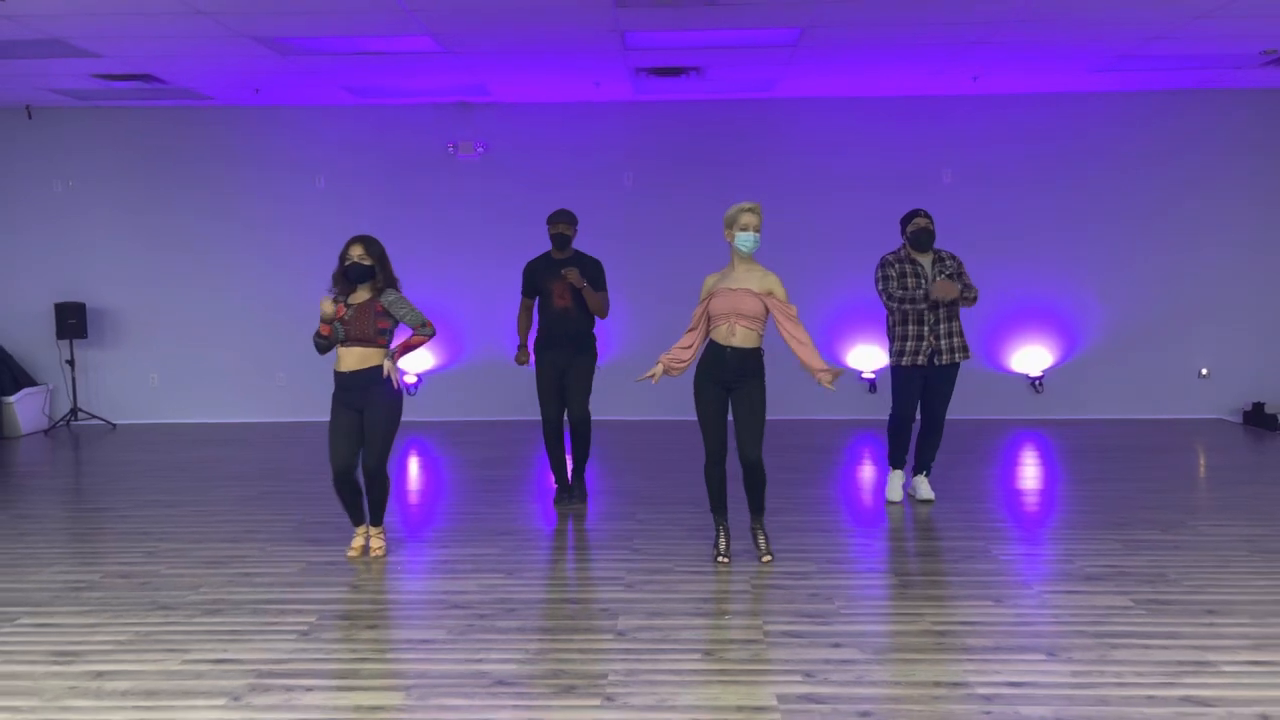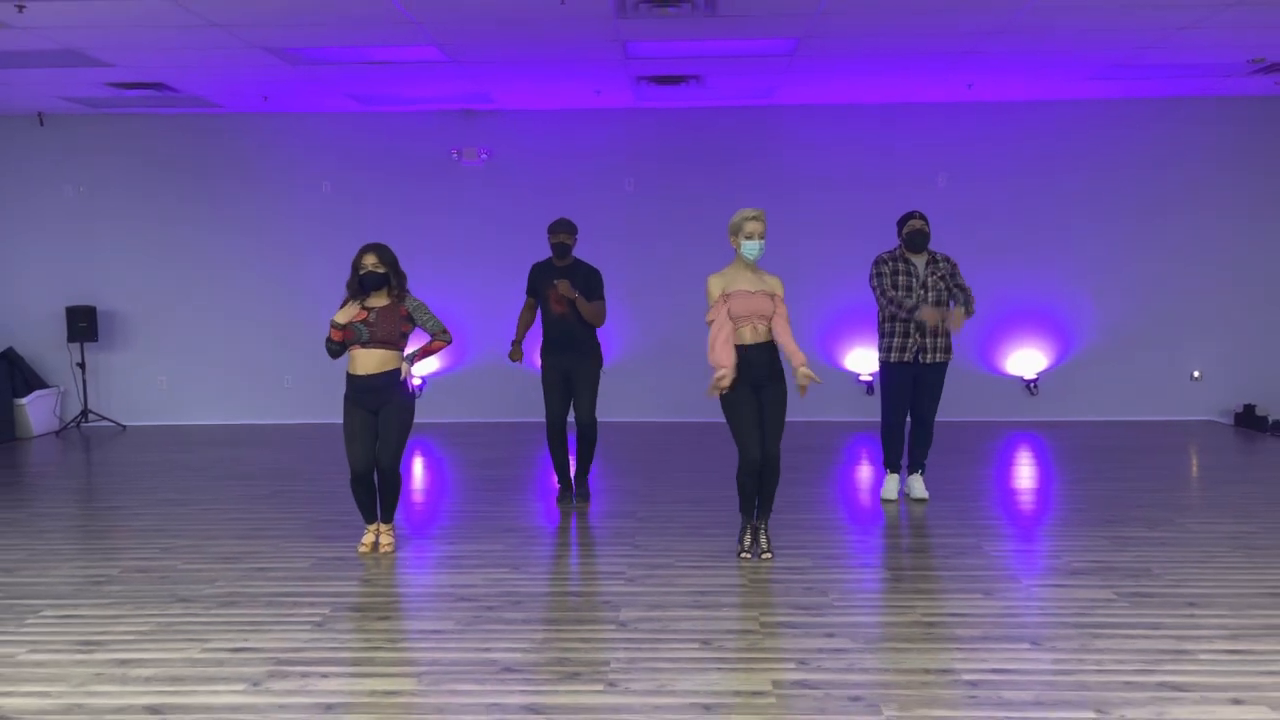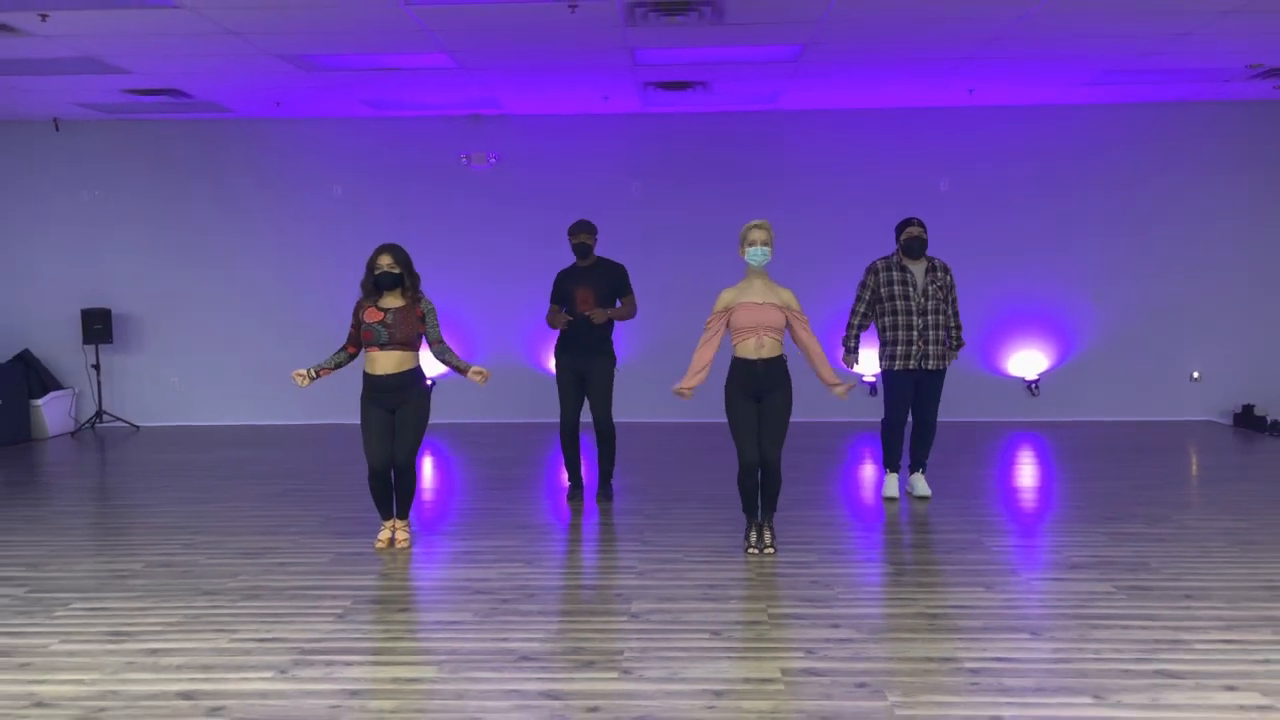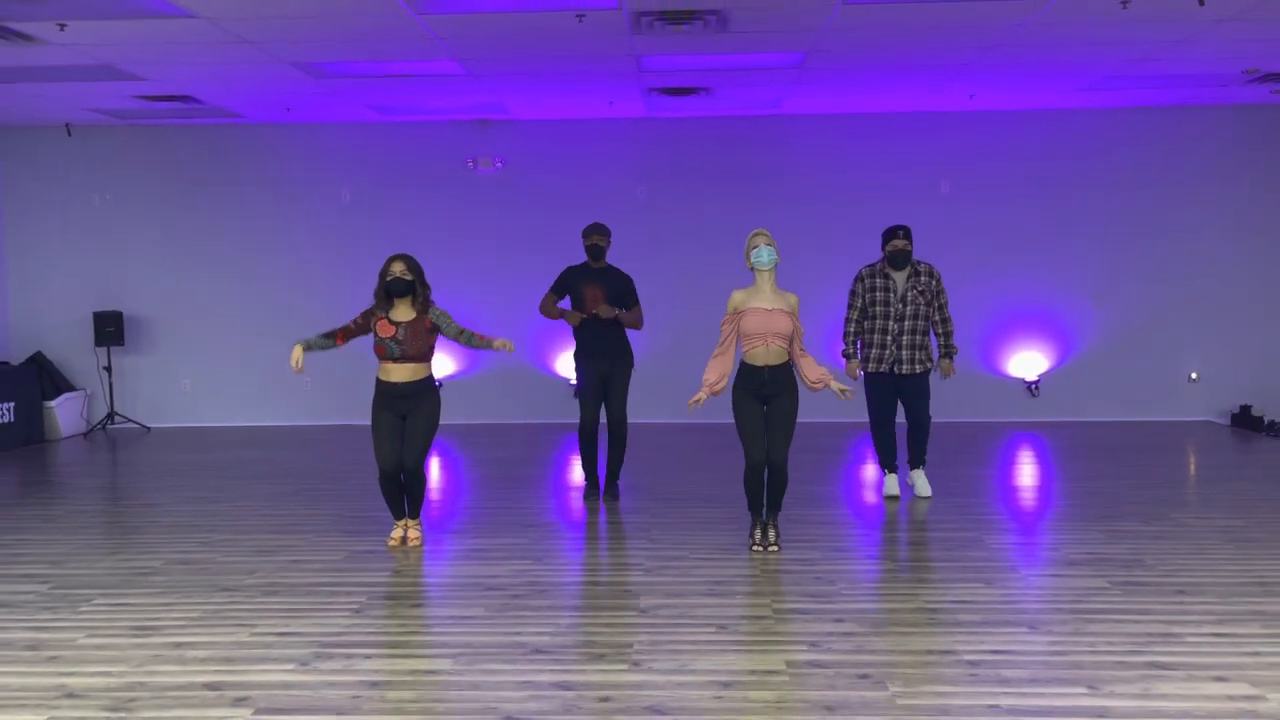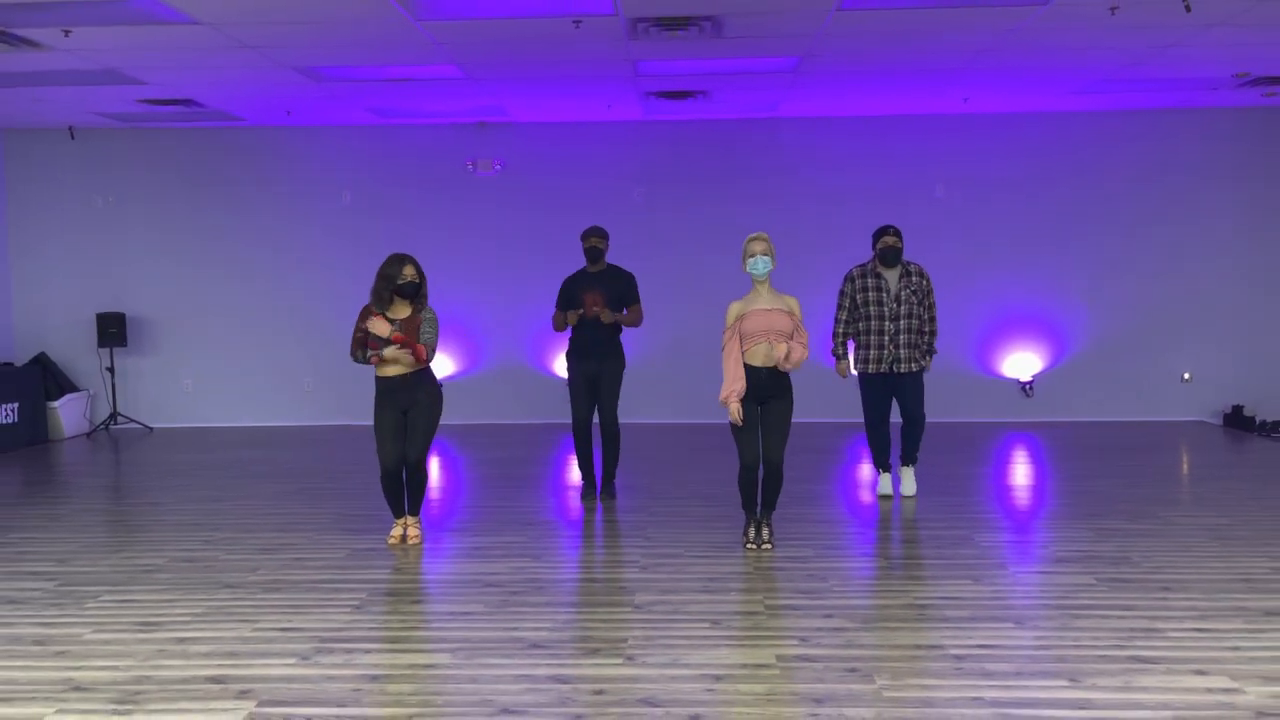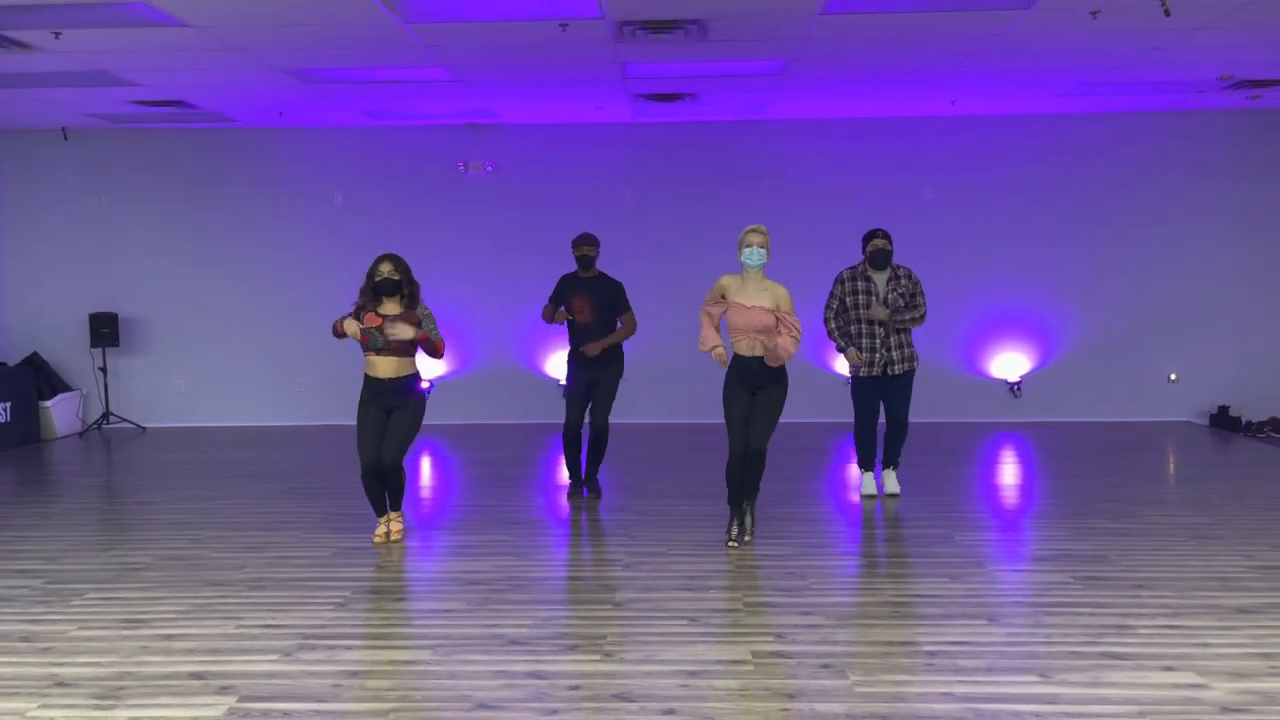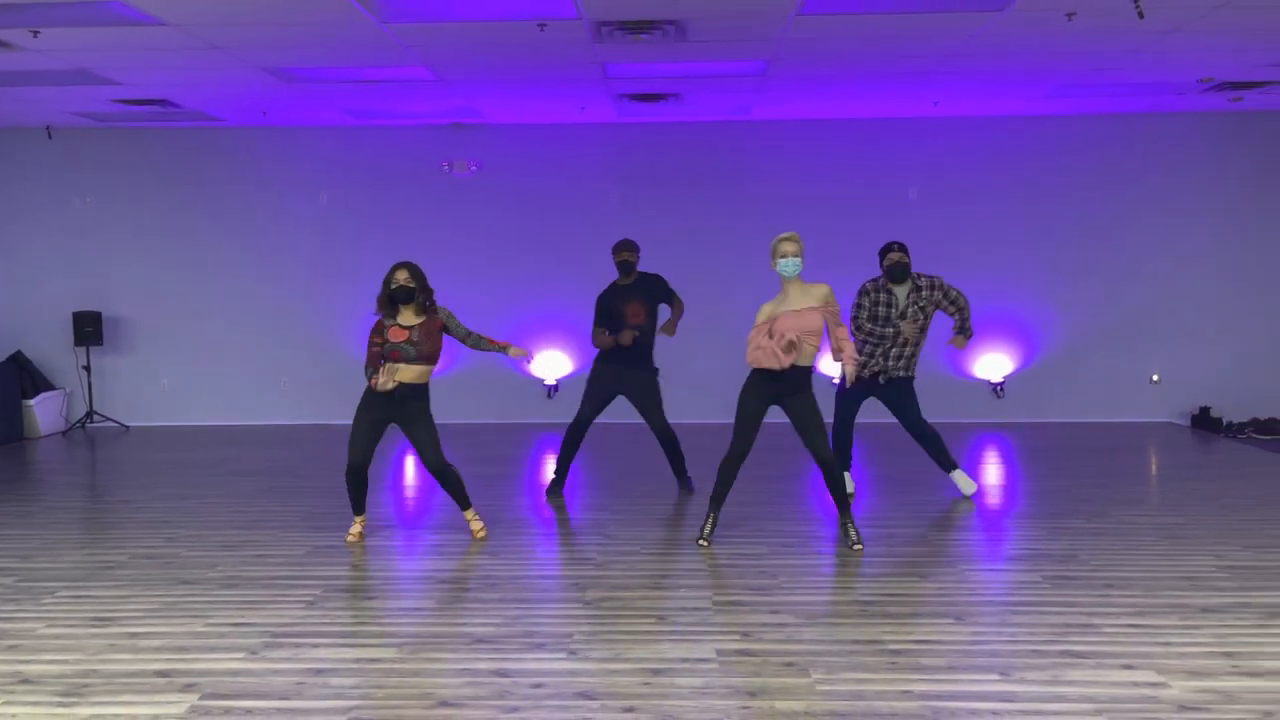
dt=0.5s
person 1, frame 1
left shoulder: (769, 281)
right shoulder: (712, 282)
left elbow: (791, 329)
right elbow: (696, 331)
left wrist: (819, 368)
right wrist: (666, 364)
left hip: (749, 369)
right hip: (712, 367)
left knee: (750, 455)
right knee: (714, 452)
left ankle: (758, 527)
right ankle: (721, 529)
person 1, frame 2
left shoulder: (772, 283)
right shoulder: (718, 281)
left elbow: (782, 328)
right elbow: (720, 327)
left wrist: (800, 365)
right wrist: (724, 368)
left hip: (769, 366)
right hip: (738, 368)
left knee: (771, 453)
right knee: (750, 454)
left ankle: (763, 526)
right ankle: (747, 525)
person 1, frame 3
left shoulder: (785, 296)
right shoulder: (728, 297)
left elbow: (806, 340)
right elbow: (709, 342)
left wrist: (831, 380)
right wrist: (689, 381)
left hip: (776, 379)
right hip: (741, 381)
left knee: (771, 458)
right knee: (749, 459)
left ankle: (768, 523)
right ankle: (751, 525)
person 1, frame 4
left shoulder: (791, 301)
right shoulder: (738, 298)
left elbow: (798, 350)
right elbow: (725, 347)
left wrist: (826, 380)
right wrist: (708, 387)
left hip: (782, 384)
right hip: (748, 384)
left knee: (778, 460)
right knee: (755, 459)
left ankle: (773, 522)
right ankle: (757, 523)
person 1, frame 5
left shoulder: (789, 303)
right shoulder: (737, 307)
left elbow: (801, 347)
right elbow: (730, 354)
left wrist: (788, 350)
right wrist: (731, 395)
left hip: (778, 386)
right hip: (746, 385)
left knee: (773, 460)
right knee: (749, 460)
left ankle: (766, 519)
right ankle: (750, 520)
person 1, frame 6
left shoulder: (779, 293)
right shoulder: (725, 285)
left elbow: (792, 337)
right elbow: (708, 313)
left wrist: (776, 345)
right wrist: (714, 343)
left hip: (771, 377)
right hip: (738, 375)
left knee: (757, 446)
right knee: (737, 450)
left ankle: (750, 505)
right ankle: (735, 516)
person 1, frame 7
left shoulder: (824, 292)
right shoulder: (769, 309)
left elbow: (837, 325)
right elbow: (755, 353)
left wrist: (848, 355)
right wrist: (781, 347)
left hip: (800, 385)
right hip: (764, 383)
left knee: (825, 458)
right knee: (738, 452)
left ankle: (846, 519)
right ankle: (712, 516)
person 2, frame 1
left shoulder: (387, 298)
right shoulder: (339, 301)
left elbow: (426, 329)
right elbow: (321, 347)
left wrist: (394, 355)
right wrist: (326, 318)
left hip: (378, 388)
right hip: (345, 391)
left knee: (374, 465)
right knee: (341, 468)
left ankle: (377, 530)
right ankle: (360, 529)
person 2, frame 2
left shoulder: (406, 304)
right shoulder: (351, 306)
left elbow: (444, 337)
right elbow: (334, 352)
left wrist: (410, 359)
right wrist: (337, 322)
left hip: (393, 391)
right hip: (357, 394)
left knee: (387, 465)
right knee: (359, 468)
left ankle: (387, 526)
right ankle: (370, 526)
person 2, frame 3
left shoulder: (421, 306)
right shoulder: (364, 306)
left elbow: (438, 347)
right elbow: (350, 349)
left wrist: (466, 369)
right wrist: (315, 371)
left hip: (411, 390)
right hip: (374, 392)
left knee: (404, 461)
right knee: (377, 463)
left ankle: (403, 523)
right ankle: (387, 522)
person 2, frame 4
left shoulder: (431, 315)
right shoulder: (374, 316)
left elbow: (461, 334)
right elbow: (340, 335)
left wrist: (492, 342)
right wrist: (304, 346)
left hip: (423, 398)
right hip: (386, 399)
left knee: (412, 464)
right knee: (388, 466)
left ankle: (414, 522)
right ankle: (399, 522)
person 2, frame 5
left shoulder: (424, 314)
right shoulder: (371, 312)
left elbow: (424, 354)
right elbow: (357, 352)
left wrist: (393, 333)
right wrist: (385, 355)
left hip: (422, 391)
right hip: (387, 395)
left knee: (415, 459)
right knee: (389, 464)
left ankle: (414, 519)
right ankle: (398, 520)
person 2, frame 6
left shoulder: (418, 313)
right shoulder: (365, 311)
left elbow: (437, 351)
right elbow: (337, 328)
left wrist: (416, 334)
right wrist: (344, 325)
left hip: (407, 395)
right hip: (373, 395)
left knee: (390, 459)
right knee: (369, 462)
left ankle: (396, 514)
right ankle: (382, 518)
person 2, frame 7
left shoulder: (438, 315)
right shoulder: (382, 326)
left elbow: (471, 337)
right elbow: (372, 367)
left wrist: (507, 348)
right wrist: (378, 382)
left hip: (416, 402)
right hip: (379, 399)
left knee: (436, 463)
right knee: (357, 463)
left ankle: (470, 513)
right ankle: (358, 519)
person 3, frame 1
left shoulder: (591, 266)
right shoulder: (534, 267)
left elbow: (603, 311)
right elbow: (526, 308)
left wrist: (581, 285)
right wrist: (522, 345)
left hip: (581, 352)
right hip: (547, 353)
left knee: (579, 415)
right knee: (551, 419)
left ankle: (578, 479)
right ankle: (561, 483)
person 3, frame 2
left shoulder: (589, 274)
right shoulder: (538, 271)
left elbow: (598, 319)
right elbow: (530, 307)
left wrist: (575, 295)
right wrist: (517, 342)
left hip: (585, 357)
right hip: (552, 357)
left knee: (586, 419)
right knee: (554, 421)
left ankle: (582, 479)
right ankle: (564, 483)
person 3, frame 3
left shoulder: (614, 271)
right shoulder: (564, 277)
left elbow: (631, 309)
right elbow: (552, 312)
left wrist: (608, 312)
right wrist: (556, 321)
left hip: (600, 357)
right hip: (567, 357)
left knee: (603, 420)
right knee: (568, 420)
left ankle: (605, 482)
right ankle: (575, 482)
person 3, frame 4
left shoulder: (622, 279)
right shoulder: (572, 275)
left elbow: (638, 321)
right elbow: (545, 306)
left wrist: (616, 313)
right wrist: (566, 314)
left hip: (619, 360)
right hip: (587, 359)
left knee: (617, 420)
right knee: (588, 421)
left ankle: (612, 481)
right ankle: (591, 481)
person 3, frame 5
left shoulder: (623, 279)
right shoulder: (571, 283)
left elbow: (637, 317)
right elbow: (556, 322)
left wrist: (615, 317)
right wrist: (567, 322)
left hip: (610, 360)
right hip: (578, 360)
left knee: (609, 420)
right knee: (581, 420)
left ankle: (609, 480)
right ankle: (588, 480)
person 3, frame 6
left shoulder: (611, 286)
right shoulder: (565, 283)
left elbow: (630, 326)
right elbow: (547, 312)
left wrist: (601, 344)
right wrist: (555, 315)
left hip: (608, 366)
right hip: (578, 365)
left knee: (599, 421)
right knee: (572, 423)
left ankle: (592, 477)
right ankle: (575, 480)
person 3, frame 7
left shoulder: (654, 283)
right shoulder: (607, 297)
left elbow: (678, 303)
right elbow: (598, 339)
left wrist: (673, 321)
right wrist: (617, 338)
left hip: (642, 370)
right hip: (608, 369)
left knee: (660, 425)
right knee: (581, 422)
left ankle: (682, 475)
right ankle: (560, 477)
person 4, frame 1
left shoulder: (949, 261)
right shoulder: (890, 263)
left elbow: (971, 295)
right elbow: (893, 299)
left wrist: (958, 290)
right wrist: (930, 292)
left hip: (946, 354)
right hip: (906, 354)
left knee: (934, 418)
right knee: (902, 415)
left ankle: (920, 476)
right ankle: (896, 471)
person 4, frame 2
left shoulder: (944, 263)
right shoulder: (884, 262)
left elbow: (963, 294)
right elbow: (886, 297)
left wrist: (961, 309)
right wrist: (917, 311)
left hip: (934, 354)
right hip: (895, 353)
left knee: (924, 417)
right knee: (893, 416)
left ankle: (915, 475)
right ankle: (892, 474)
person 4, frame 3
left shoulder: (942, 270)
right shoulder: (879, 270)
left elbow: (952, 311)
right elbow: (861, 309)
left wrist: (955, 344)
right wrist: (851, 346)
left hip: (934, 360)
right hip: (897, 360)
left knee: (927, 419)
right knee: (895, 418)
left ankle: (917, 473)
right ankle: (891, 473)
person 4, frame 4
left shoulder: (929, 275)
right shoulder: (866, 277)
left elbow: (941, 317)
right elbow: (853, 318)
left wrist: (946, 353)
right wrist: (852, 355)
left hip: (915, 363)
right hip: (876, 363)
left knee: (919, 418)
right knee: (881, 420)
left ankle: (916, 470)
right ankle: (890, 474)
person 4, frame 5
left shoulder: (918, 275)
right shoulder: (856, 277)
left elbow: (929, 316)
right elbow: (843, 318)
left wrist: (927, 351)
right wrist: (841, 354)
left hip: (910, 362)
right hip: (871, 363)
left knee: (915, 417)
right knee: (876, 420)
left ankle: (908, 467)
right ankle: (883, 473)
person 4, frame 6
left shoulder: (907, 277)
right shoulder: (846, 279)
left elbow: (919, 312)
right elbow: (831, 316)
left wrist: (890, 315)
right wrist: (845, 346)
left hip: (901, 363)
right hip: (865, 364)
left knee: (898, 419)
right knee: (865, 420)
left ankle: (889, 470)
right ankle: (867, 472)
person 4, frame 7
left shoulder: (930, 286)
right shoulder: (869, 290)
left elbow: (958, 303)
right elbow: (857, 327)
left wrist: (962, 332)
right wrist: (896, 332)
left hip: (896, 373)
right hip: (861, 368)
left knee: (915, 423)
right knee: (842, 421)
left ankle: (953, 471)
right ankle: (844, 472)
